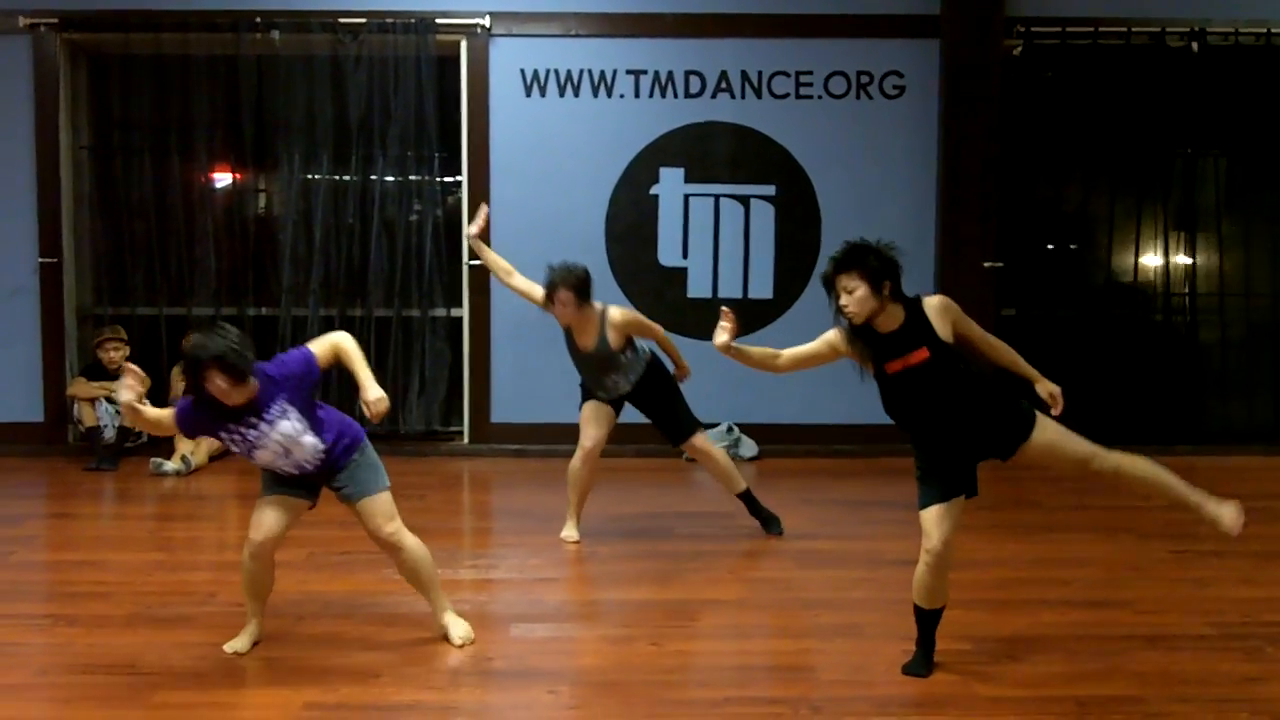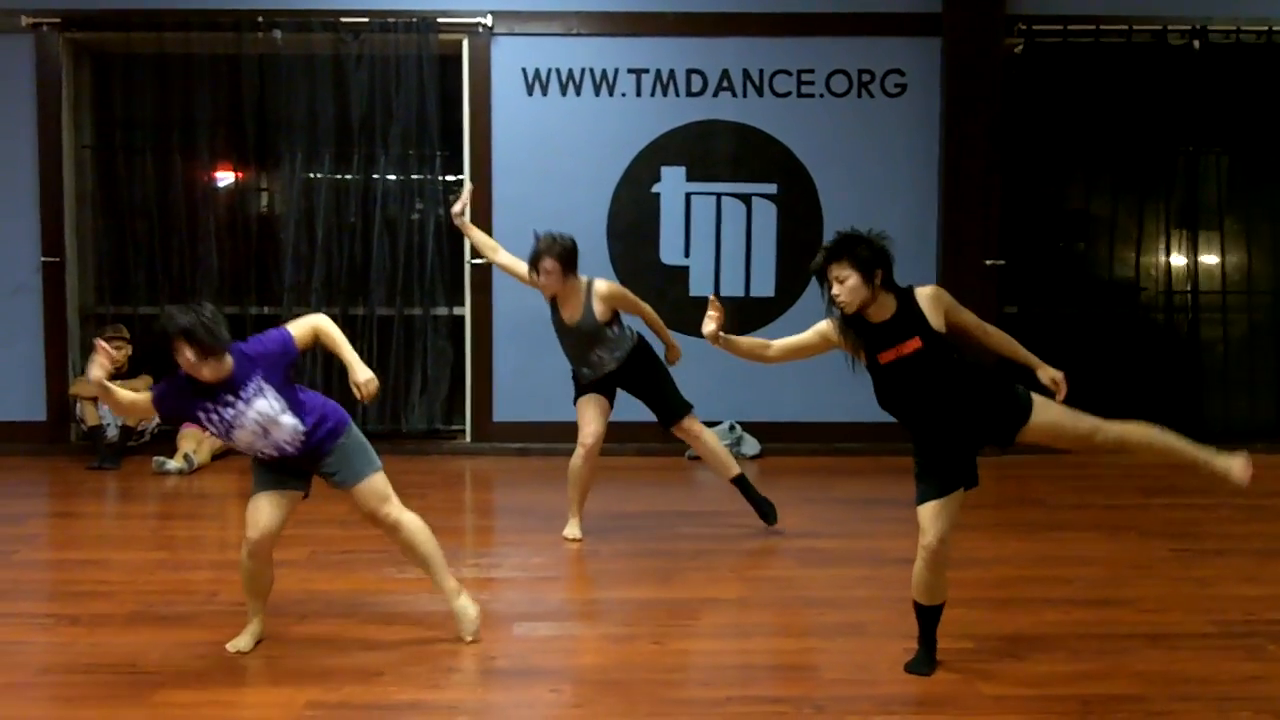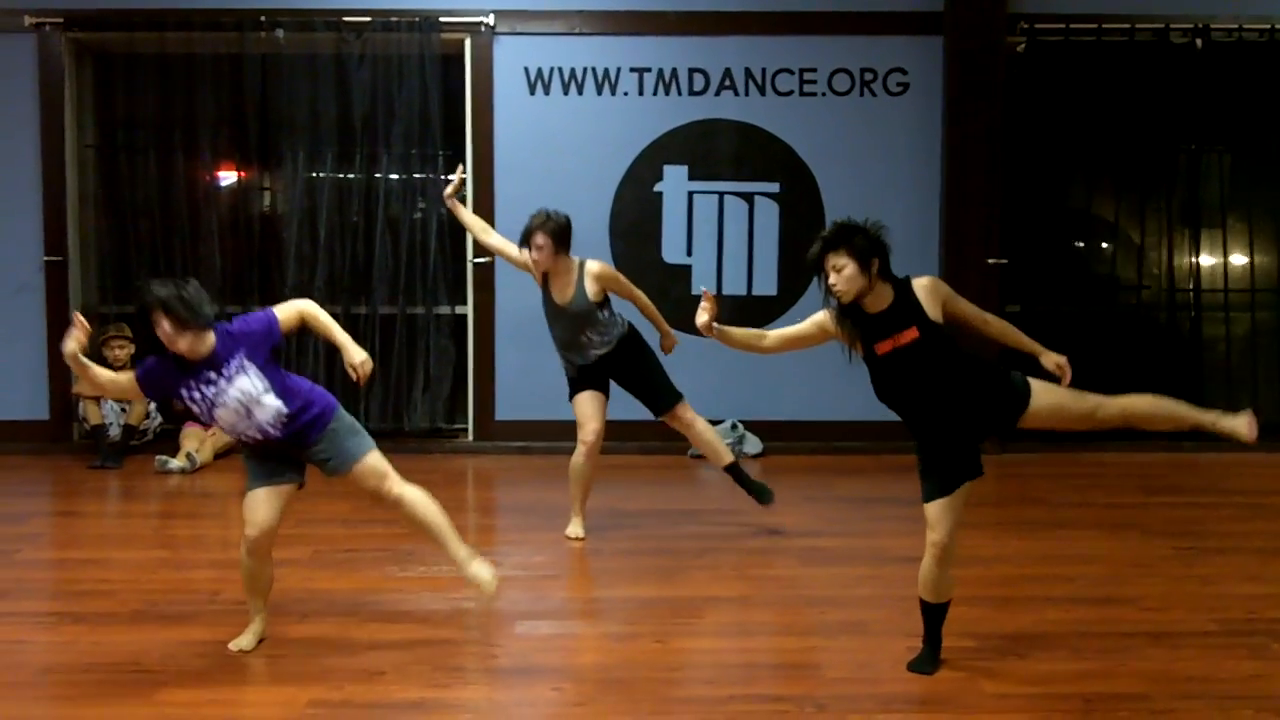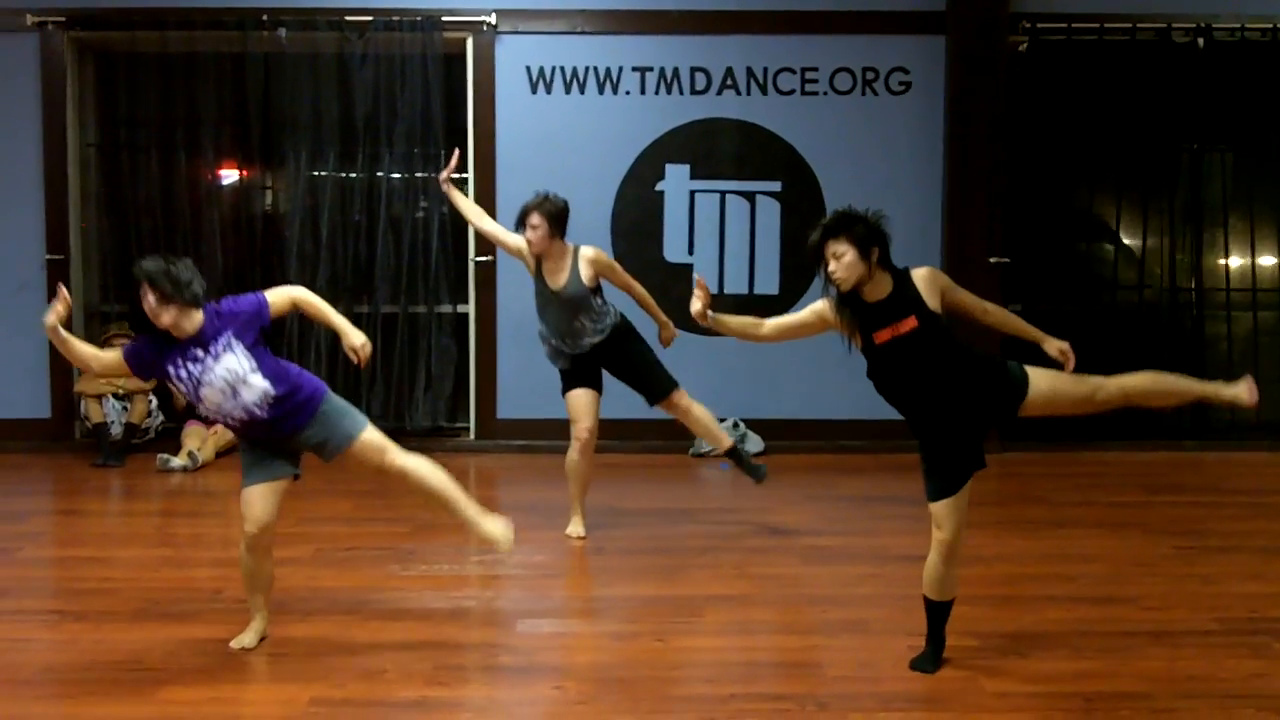
dt=0.1s
person 1, frame 1
left shoulder: (936, 309)
right shoulder: (848, 340)
left elbow: (986, 343)
right elbow: (781, 360)
left wrist: (1037, 379)
right wrist: (733, 349)
left hip: (994, 415)
right hip: (939, 447)
left knee: (1100, 461)
right knee: (935, 550)
left ankle: (1205, 502)
right ankle: (924, 649)
person 1, frame 2
left shoulder: (929, 299)
right shoulder: (841, 330)
left elbow: (982, 331)
right elbow: (772, 351)
left wrist: (1039, 365)
right wrist: (721, 338)
left hip: (991, 404)
right hip: (937, 439)
left knee: (1104, 433)
right knee: (932, 545)
left ankle: (1215, 460)
right ankle: (926, 647)
person 1, frame 3
left shoulder: (926, 290)
right shoulder: (838, 322)
left elbow: (983, 321)
right elbow: (767, 340)
left wrist: (1041, 351)
right wrist: (715, 330)
left hip: (991, 394)
right hip: (939, 434)
left knee: (1105, 410)
right knee: (939, 543)
left ankle: (1219, 421)
right ankle: (931, 646)
person 1, frame 4
left shoulder: (924, 281)
right shoulder: (837, 311)
left elbow: (982, 310)
right elbow: (764, 328)
left wrist: (1043, 338)
right wrist: (709, 317)
left hip: (990, 386)
right hip: (941, 428)
left knee: (1106, 391)
right knee: (945, 541)
left ankle: (1222, 393)
right ankle: (934, 645)
person 2, frame 1
left shoulder: (281, 374)
right shoulder: (205, 410)
left elbow: (338, 339)
right elbow: (156, 423)
left wrist: (368, 384)
right wrist: (131, 405)
left hip: (344, 451)
right hip: (288, 473)
left knee: (390, 535)
right knee: (260, 543)
left ankle: (444, 612)
right ankle: (254, 625)
person 2, frame 2
left shoulder: (259, 353)
right shoulder: (182, 392)
left elbow: (316, 322)
right elbow: (131, 406)
left wrist: (356, 365)
right wrist: (101, 384)
left hip: (329, 437)
right hip: (276, 462)
left knee: (389, 513)
right knee: (257, 539)
left ankle: (454, 593)
right ankle: (255, 623)
person 2, frame 3
left shoulder: (243, 333)
right shoulder: (167, 372)
left elbow: (302, 307)
right elbow: (111, 384)
left wrist: (348, 346)
right wrist: (76, 358)
left hip: (319, 422)
right hip: (268, 451)
left knee: (390, 487)
right knee: (256, 535)
left ankle: (464, 557)
right ankle: (256, 623)
person 2, frame 4
left shoulder: (232, 314)
right shoulder: (156, 351)
left elbow: (294, 294)
right elbow: (96, 362)
left wrist: (346, 328)
right wrist: (56, 331)
left hip: (310, 408)
right hip: (261, 440)
left knee: (393, 459)
right knee: (255, 532)
left ankle: (478, 517)
right ankle: (258, 621)
person 3, frame 1
left shoulder: (617, 319)
right shoulder: (560, 307)
left elbow: (657, 333)
right elbow: (512, 278)
left wrist: (680, 364)
right wrist: (478, 244)
left hip: (645, 379)
right hip: (599, 387)
left knee: (698, 445)
right knee: (589, 447)
left ankle: (756, 508)
right ankle: (572, 521)
person 3, frame 2
left shoulder: (603, 292)
right shoulder: (545, 285)
left elbow: (643, 309)
right elbow: (497, 254)
left wrist: (670, 344)
right wrist: (461, 220)
left hip: (633, 362)
right hip: (590, 374)
left knee: (689, 427)
right knee: (588, 442)
left ankle: (751, 494)
right ankle: (573, 519)
person 3, frame 3
left shoulder: (595, 272)
right shoulder: (537, 269)
left elbow: (636, 296)
right elbow: (488, 237)
left wrist: (665, 330)
right wrist: (453, 201)
left hip: (623, 349)
right hip: (582, 365)
left knee: (681, 414)
right knee: (589, 439)
left ankle: (744, 478)
right ankle: (576, 518)
person 3, frame 4
left shoulder: (589, 258)
right shoulder: (530, 255)
left elbow: (631, 286)
right elbow: (483, 222)
left wrist: (663, 321)
right wrist: (447, 185)
left hip: (615, 340)
right hip: (573, 358)
left knee: (677, 401)
right knee: (583, 435)
left ankle: (740, 458)
right ankle: (576, 517)
